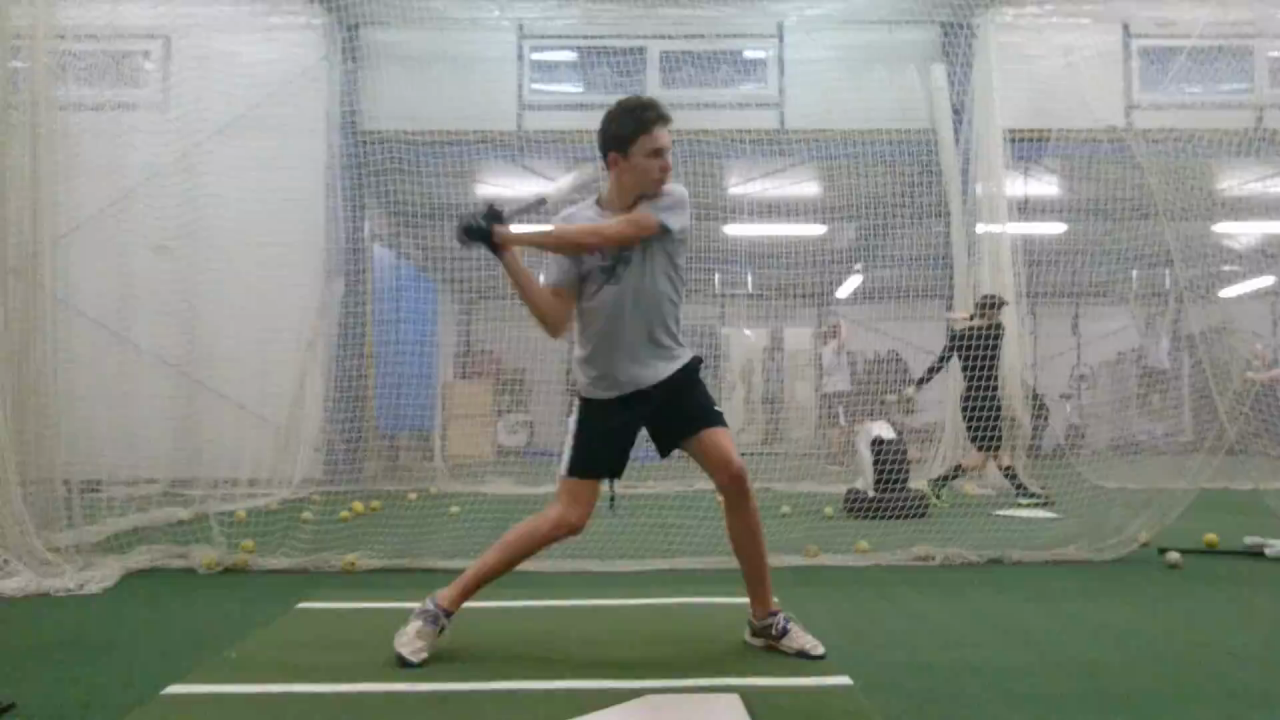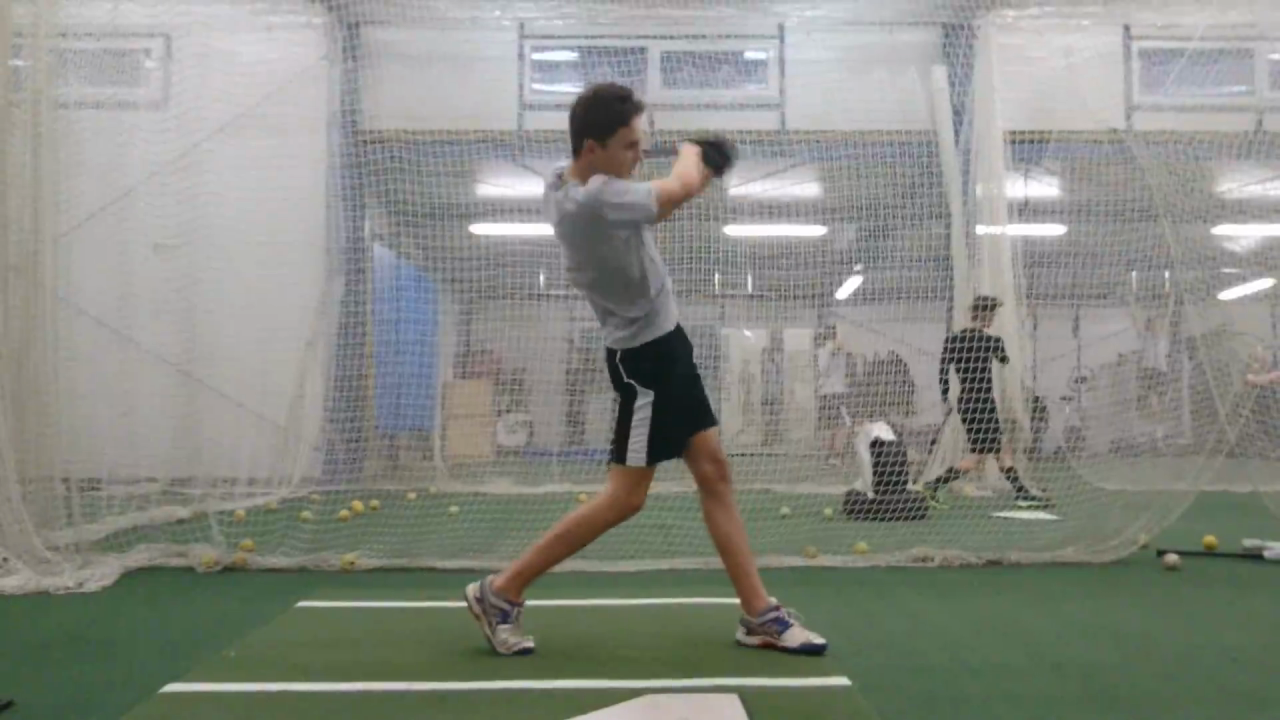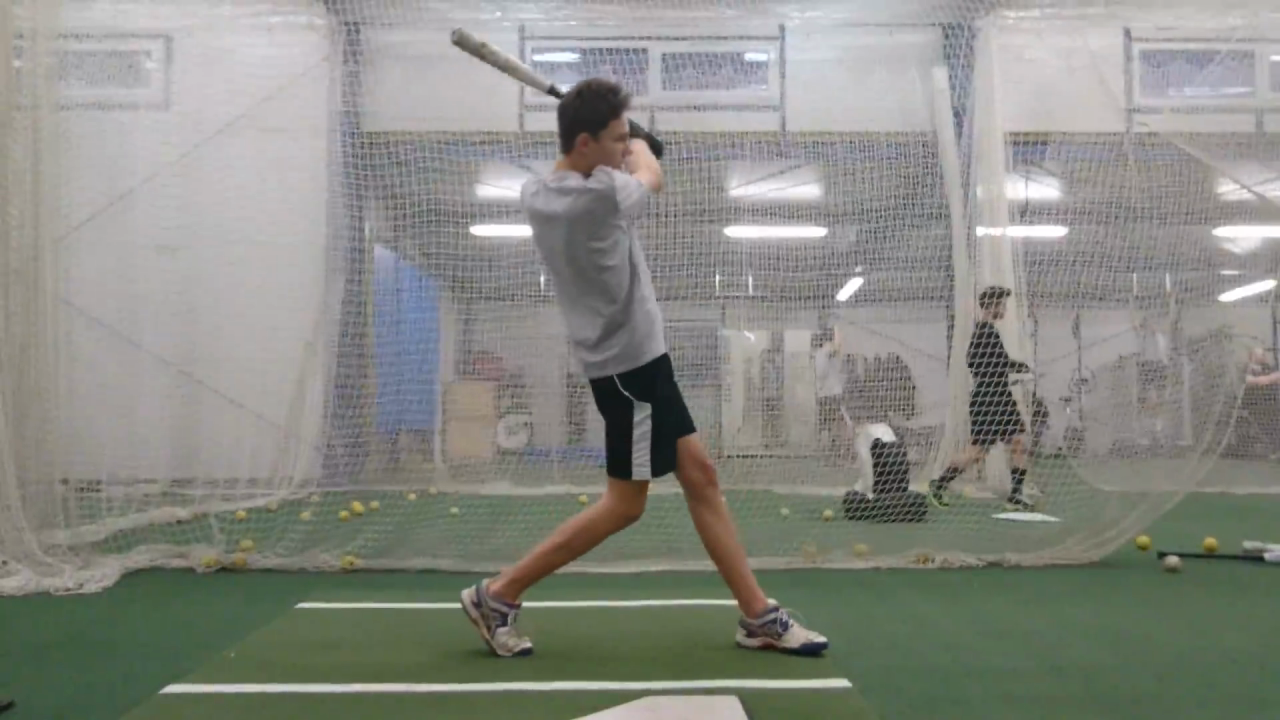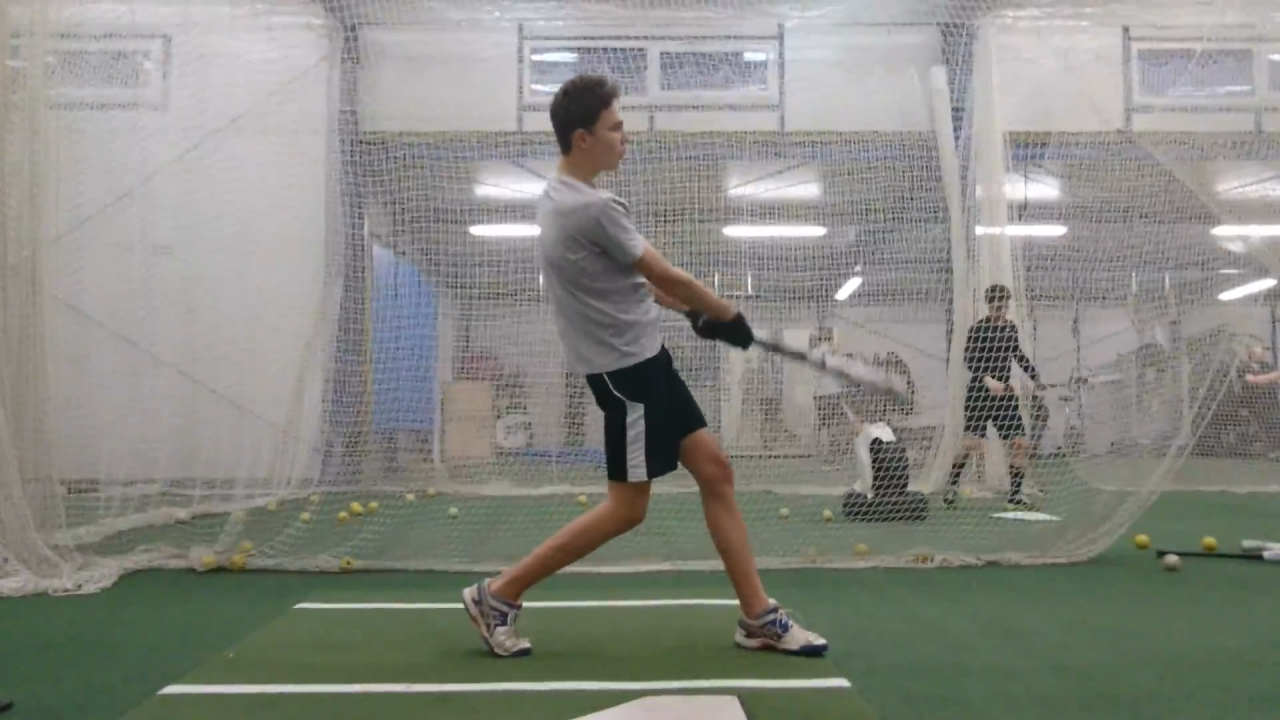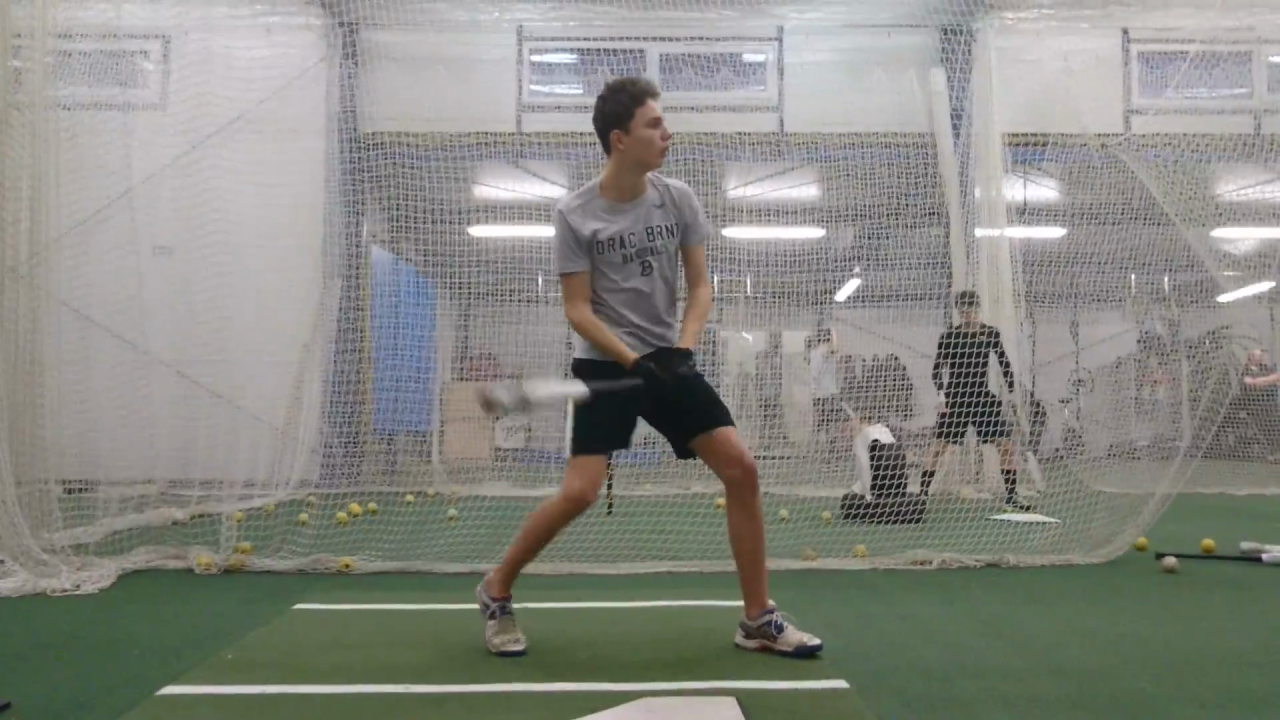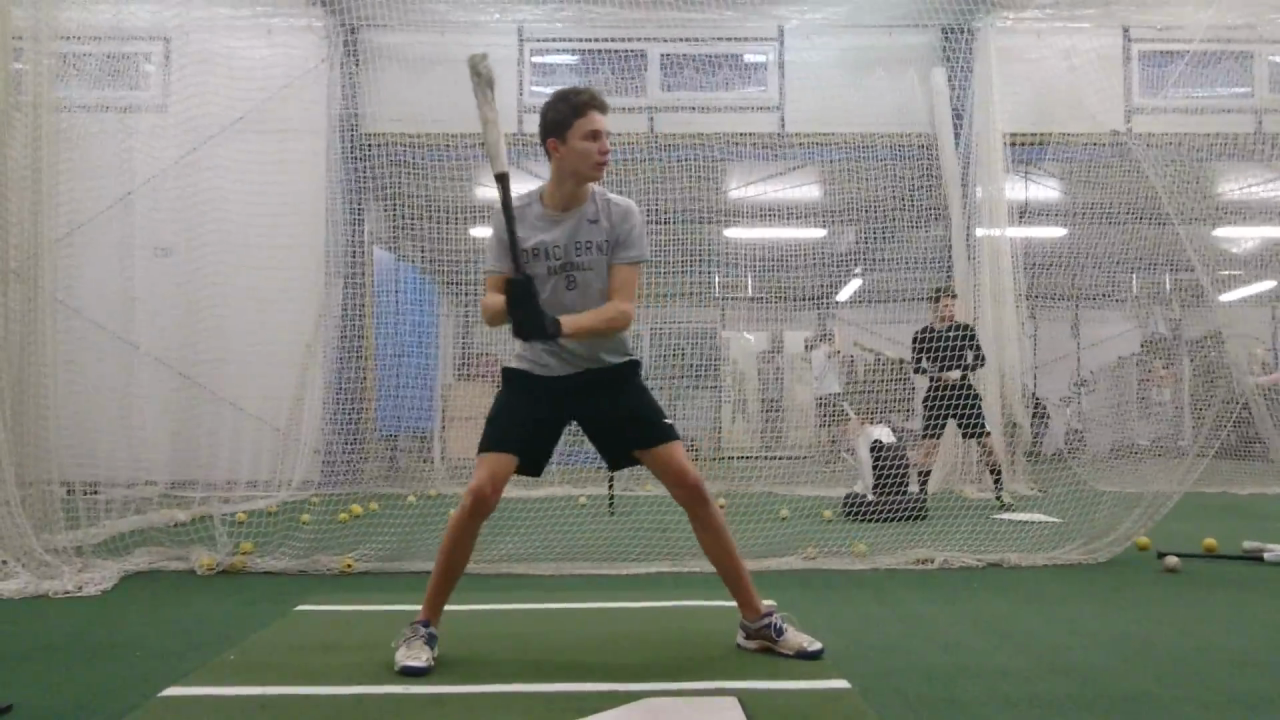
dt=0.3s
person 1, frame 1
left shoulder: (672, 201)
right shoulder: (576, 227)
left elbow: (604, 234)
right elbow: (555, 322)
left wrist: (514, 238)
right wrist: (507, 253)
left hip: (670, 371)
right hip: (608, 388)
left knee: (732, 475)
right knee: (568, 516)
left ankle: (767, 617)
right ankle: (440, 606)
person 1, frame 2
left shoulder: (565, 182)
right shoulder: (597, 201)
left elbow: (655, 204)
right elbow: (685, 187)
left wrist: (693, 163)
right wrist: (691, 151)
left hip: (661, 343)
right hip: (646, 351)
left knee: (714, 471)
right knee: (625, 495)
left ankle: (760, 615)
right ankle: (500, 592)
person 1, frame 3
left shoulder: (535, 194)
right shoulder: (601, 192)
right elbow: (649, 172)
left wrist: (625, 149)
right wrist: (639, 145)
left hip: (631, 357)
right hip: (631, 361)
left knee: (700, 475)
right knee: (625, 502)
left ankle: (759, 615)
right ankle: (496, 594)
person 1, frame 4
left shoulder: (565, 195)
right shoulder: (592, 206)
right elbow: (664, 275)
left wrist: (695, 311)
right wrist: (726, 315)
left hip: (640, 357)
right hip: (625, 365)
left knee: (715, 470)
right knee: (627, 507)
left ankle: (758, 616)
right ankle: (497, 594)
person 1, frame 5
left shoulder: (680, 199)
right shoulder: (574, 214)
left elbow: (700, 285)
right elbow: (578, 310)
left wrist: (678, 352)
right wrist: (635, 363)
left hip: (671, 359)
right hip: (606, 362)
left knee: (743, 472)
right knee: (579, 492)
left ankle: (760, 620)
right ankle: (495, 597)
person 1, frame 6
left shoulder: (621, 214)
right shoulder: (515, 217)
left elbow: (623, 309)
right elbow: (490, 308)
left wrist: (558, 326)
right wrist: (511, 304)
left hip: (609, 370)
right hip: (535, 375)
left knee: (690, 485)
right knee: (481, 493)
left ankle: (757, 619)
right ankle: (425, 624)
person 2, frame 1
left shoulder: (957, 336)
right shoulder: (996, 331)
left elbow: (938, 364)
left wrist: (916, 386)
right wrist: (970, 320)
left hip: (970, 400)
right hip: (985, 401)
left knee: (997, 448)
right knee: (981, 457)
left ankle: (1021, 491)
right ankle: (938, 483)
person 2, frame 2
left shoulder: (952, 340)
right shoulder: (992, 340)
left elbow: (943, 372)
right elbow: (1005, 360)
left wrist: (945, 398)
left hip: (966, 402)
right hip: (982, 404)
left knee: (1001, 448)
right knee: (978, 458)
left ankle: (1022, 493)
right ankle: (933, 485)
person 2, frame 3
left shoulder: (982, 330)
right shoulder: (989, 332)
left elbow: (971, 362)
right elbow: (1005, 364)
right wrist: (1024, 367)
left hip: (1001, 398)
right hip: (987, 400)
left knee: (1021, 442)
right knee: (978, 451)
left ankle: (1015, 495)
right ankle: (938, 486)
person 2, frame 4
left shoulder: (1011, 327)
right shoulder: (978, 329)
left elbow: (1017, 354)
right elbow: (969, 360)
left wrist: (1035, 377)
right wrist: (987, 379)
left hip: (1004, 394)
right hip: (980, 393)
left knee: (1020, 444)
right knee: (972, 443)
left ankle: (1015, 495)
right ankle: (952, 485)
person 2, frame 5
left shoulder: (991, 333)
right shoulder: (948, 337)
left elbow: (1003, 361)
right elbow: (936, 369)
left wrist: (1011, 391)
right wrist: (942, 393)
left hip: (982, 397)
right hip: (954, 399)
left knee: (1005, 444)
right knee: (939, 447)
left ankle: (1012, 497)
right ankle: (922, 496)
person 2, frame 6
left shoulder: (965, 329)
right shoulder: (922, 335)
left elbow: (980, 358)
right elbow: (916, 366)
left wrist: (960, 372)
right wrist: (932, 373)
left hip: (965, 393)
right hip: (937, 395)
left knee: (986, 441)
right knee: (928, 444)
left ankle: (999, 490)
right ankle: (921, 495)
